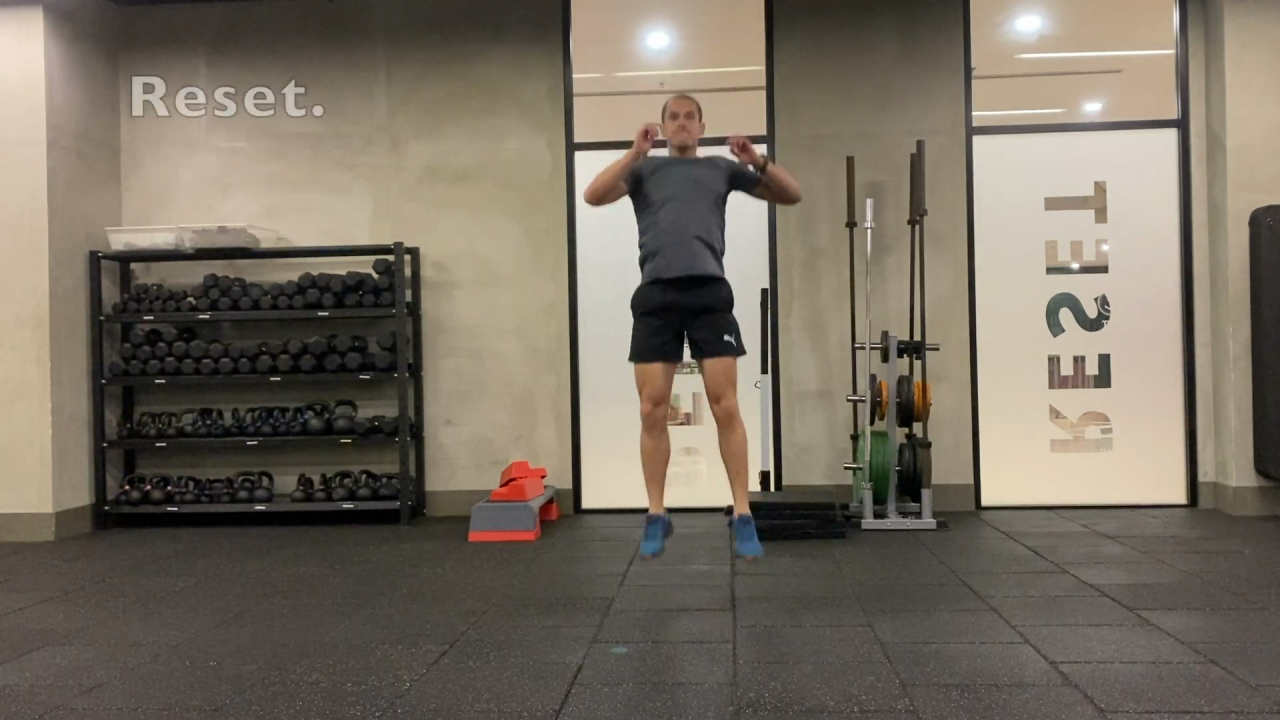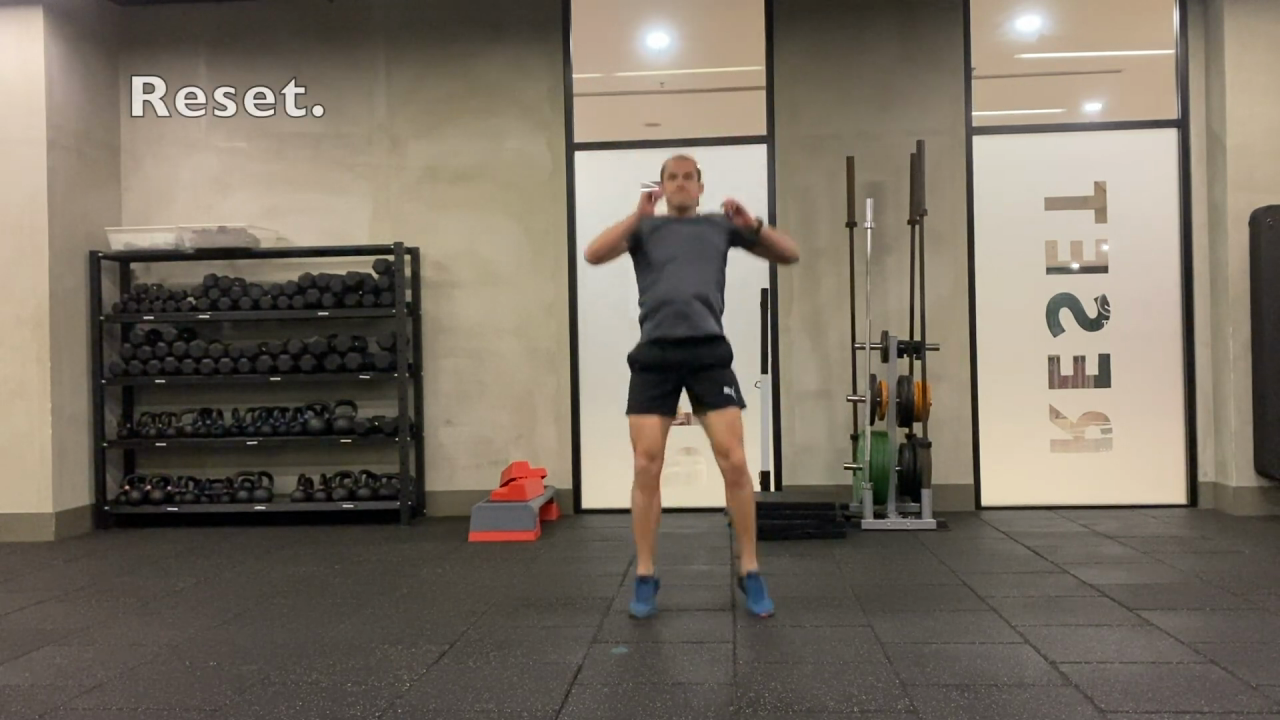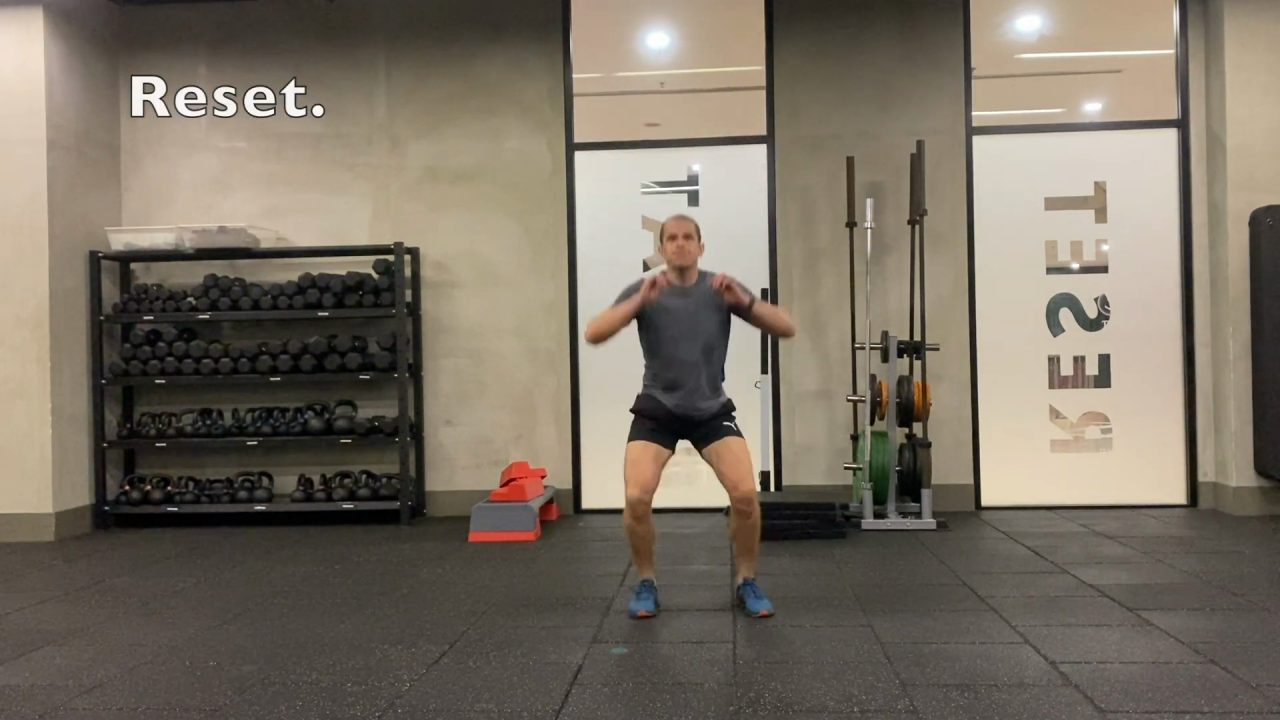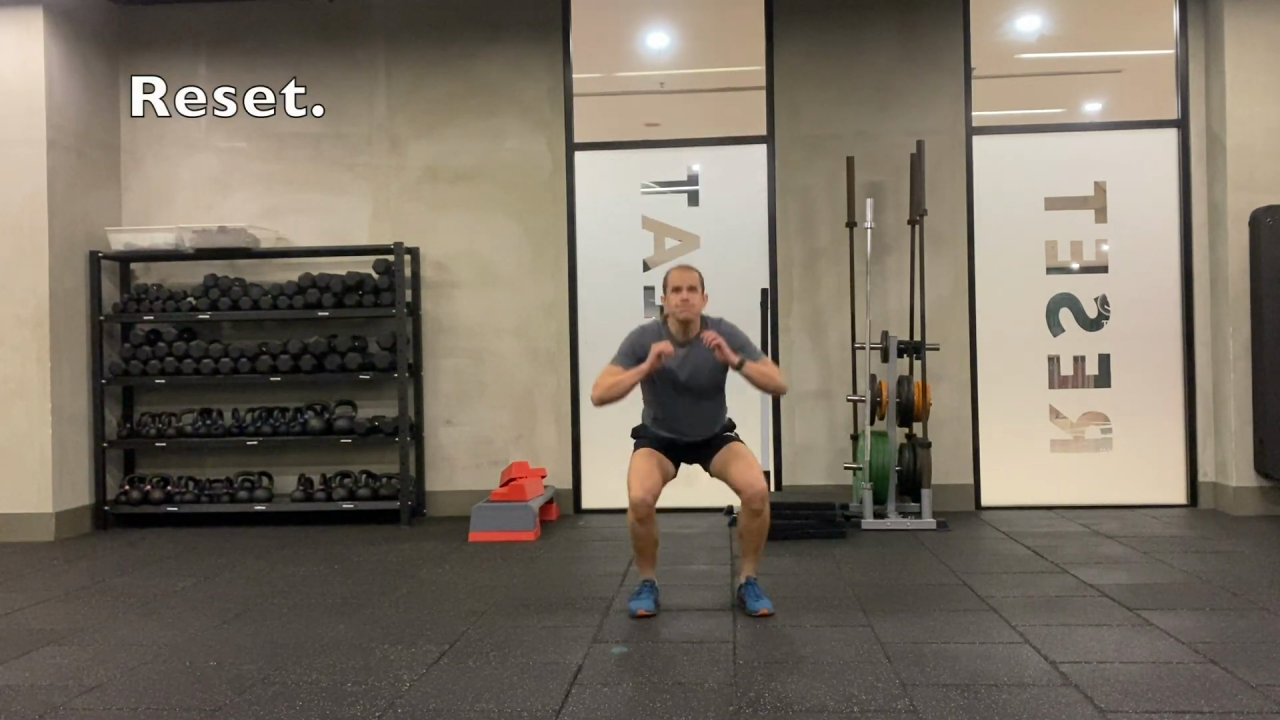
dt=0.1s
person 1, frame 1
left shoulder: (722, 169)
right shoulder: (644, 169)
left elbow: (792, 195)
right elbow: (593, 196)
left wrist: (759, 161)
right wrist: (635, 153)
left hip: (709, 294)
right hip: (657, 296)
left knee: (725, 408)
right knee: (653, 411)
left ankle: (742, 516)
right ankle: (656, 516)
person 1, frame 2
left shoulder: (721, 227)
right shoulder: (645, 229)
left elbow: (788, 255)
right elbow: (594, 254)
left wrist: (752, 226)
right wrist: (638, 216)
left hip: (710, 358)
right hip: (655, 361)
left knee: (733, 465)
right knee: (647, 469)
left ankle: (749, 572)
right ankle: (645, 575)
person 1, frame 3
left shoulder: (720, 287)
right shoulder: (642, 289)
left elbow: (787, 328)
right elbow: (592, 334)
left wrist: (744, 302)
right wrist: (640, 300)
left hip: (711, 410)
right hip: (658, 410)
left knee: (745, 494)
right knee: (636, 497)
left ankle: (747, 580)
right ankle: (646, 581)
person 1, frame 4
left shoulder: (725, 333)
right shoulder: (643, 338)
left elbow: (777, 384)
right elbow: (599, 394)
left wrist: (734, 359)
right wrist: (646, 366)
left hip: (713, 437)
right hip: (660, 439)
left knee: (755, 492)
right knee: (640, 500)
left ankle: (748, 580)
right ankle: (647, 581)
